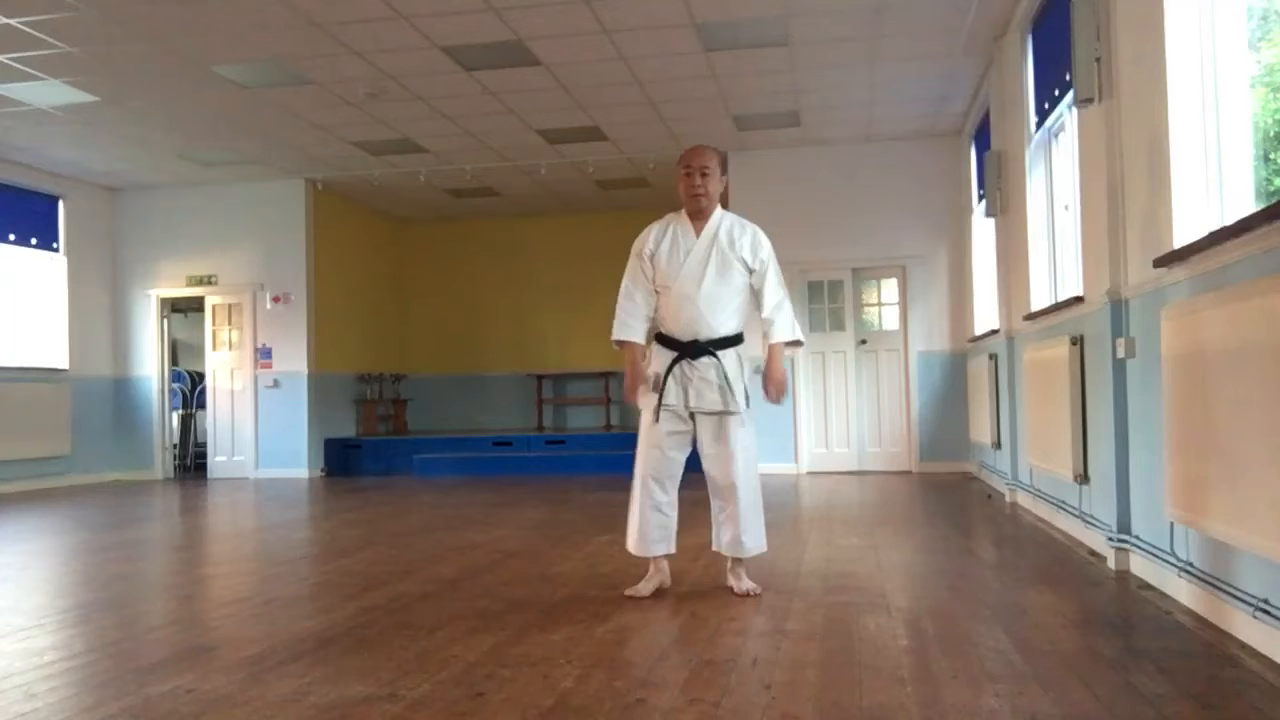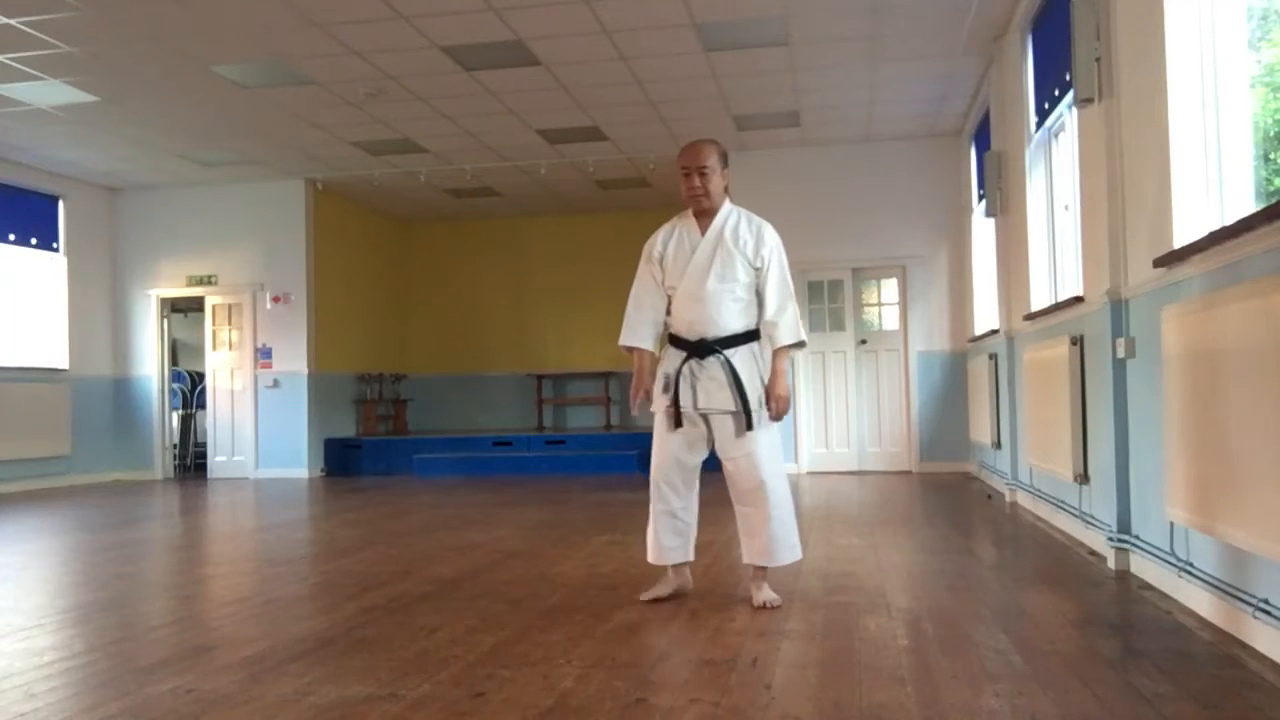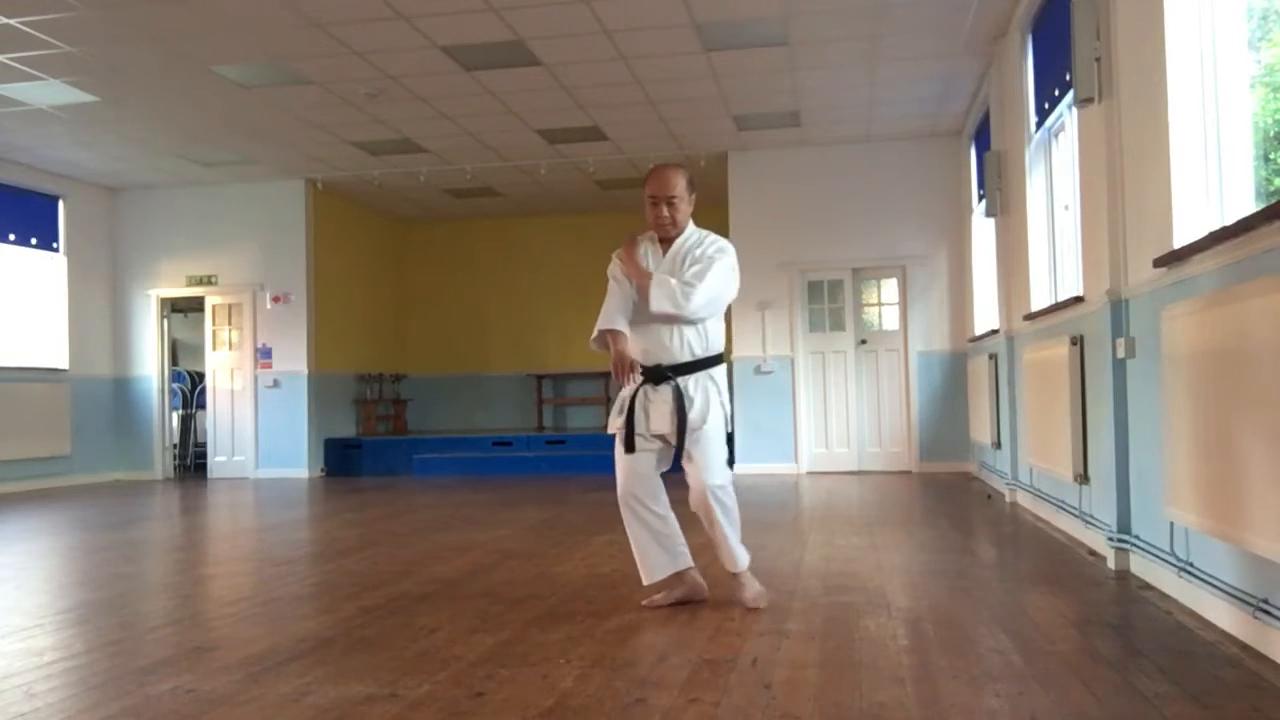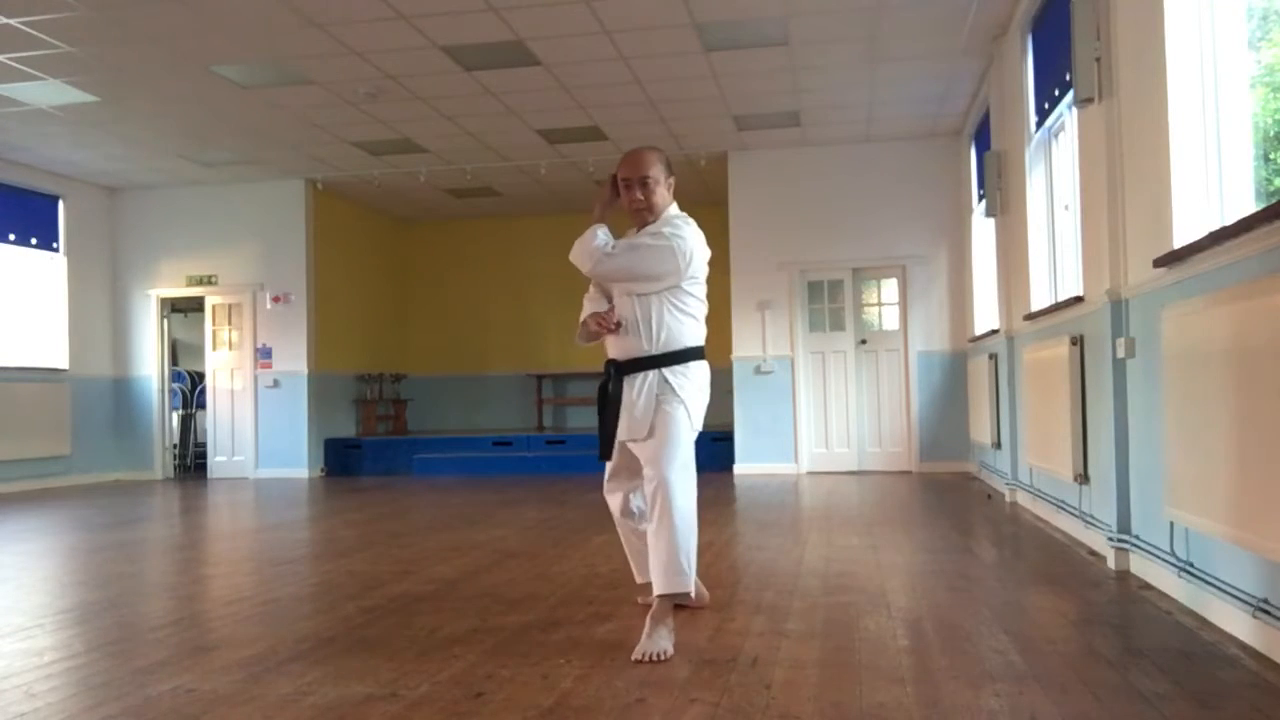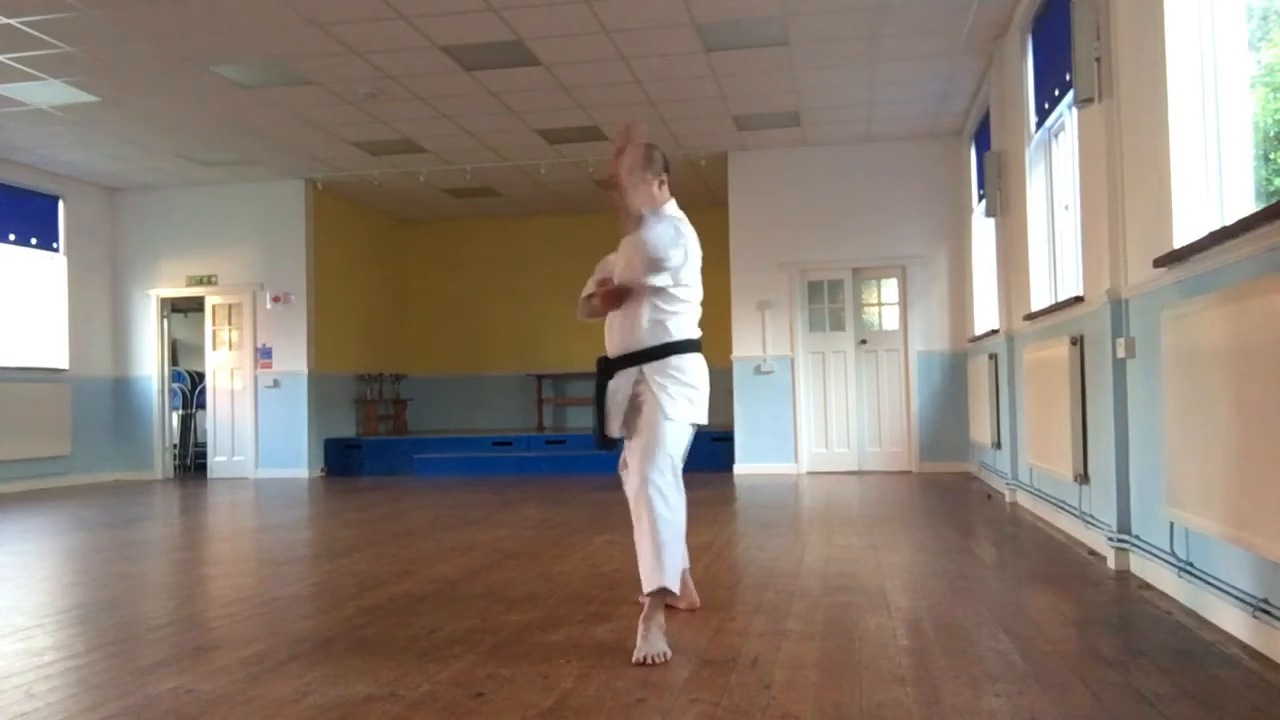
dt=1s
person 1, frame 1
left shoulder: (747, 237)
right shoulder: (654, 238)
left elbow: (772, 301)
right elbow: (635, 304)
left wrist: (775, 362)
right wrist: (634, 363)
left hip: (721, 367)
right hip: (666, 366)
left knee: (733, 471)
right knee: (655, 467)
left ankle: (735, 565)
right ankle: (657, 567)
person 1, frame 2
left shoulder: (756, 232)
right shoulder: (664, 240)
left elbow: (778, 306)
right elbow: (646, 309)
left wrist: (780, 372)
right wrist: (642, 369)
left hip: (739, 366)
right hip: (680, 368)
left knee: (756, 473)
right knee: (670, 474)
left ankle: (759, 576)
right ankle: (677, 571)
person 1, frame 3
left shoulder: (716, 251)
right shoulder: (629, 255)
left elbow: (688, 302)
right elbow: (615, 309)
left wrist: (636, 268)
right wrist: (617, 347)
left hip: (697, 387)
right hip: (642, 387)
left knee: (708, 482)
right knee: (635, 487)
left ankle: (739, 570)
right ankle: (684, 578)
person 1, frame 4
left shoulder: (679, 237)
right shoulder: (633, 241)
left elbow: (594, 263)
right elbow: (600, 292)
left wrist: (599, 214)
right wrist: (593, 319)
left hip: (672, 380)
right hip: (629, 383)
left knee: (667, 483)
right knee: (624, 492)
left ankle: (663, 612)
right ankle: (682, 584)
person 1, frame 5
left shoulder: (673, 229)
right shoulder: (634, 238)
left elbow: (652, 250)
right elbow: (595, 293)
left wrist: (629, 170)
right wrist: (602, 295)
left hip: (669, 373)
right hip: (637, 377)
left knee: (653, 478)
right knee: (643, 481)
left ankle: (654, 613)
right ankle: (677, 584)
